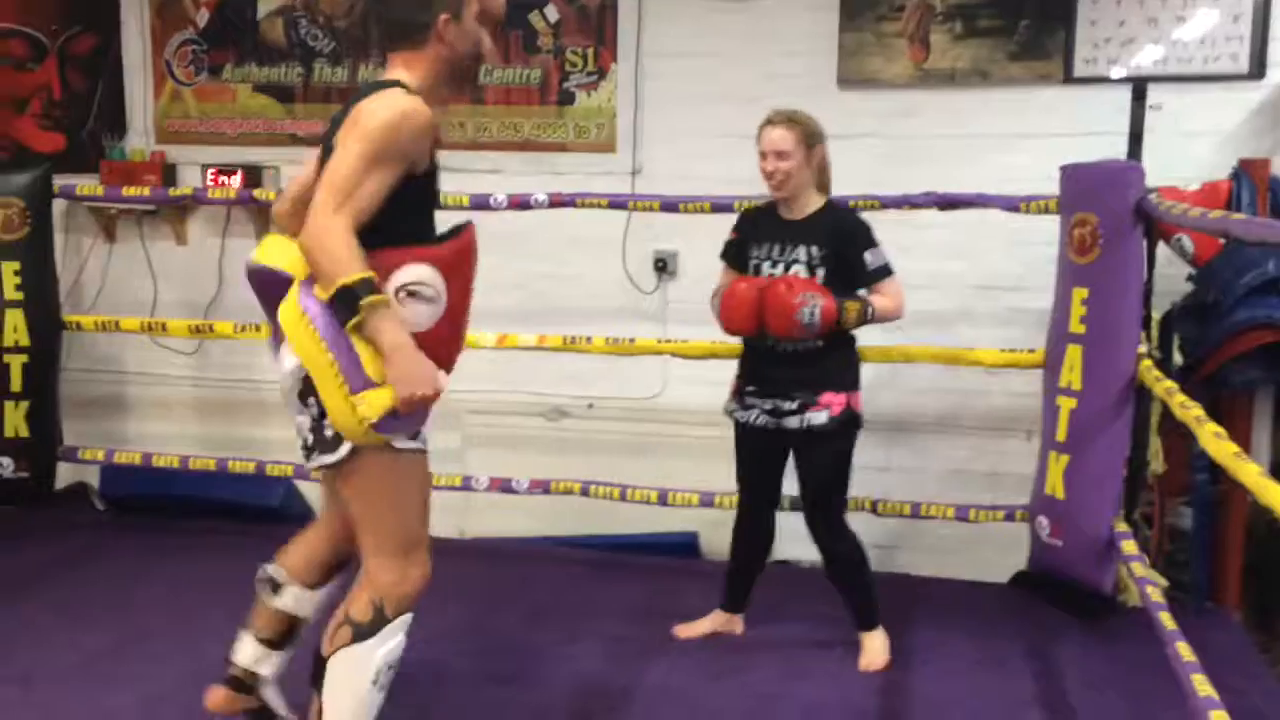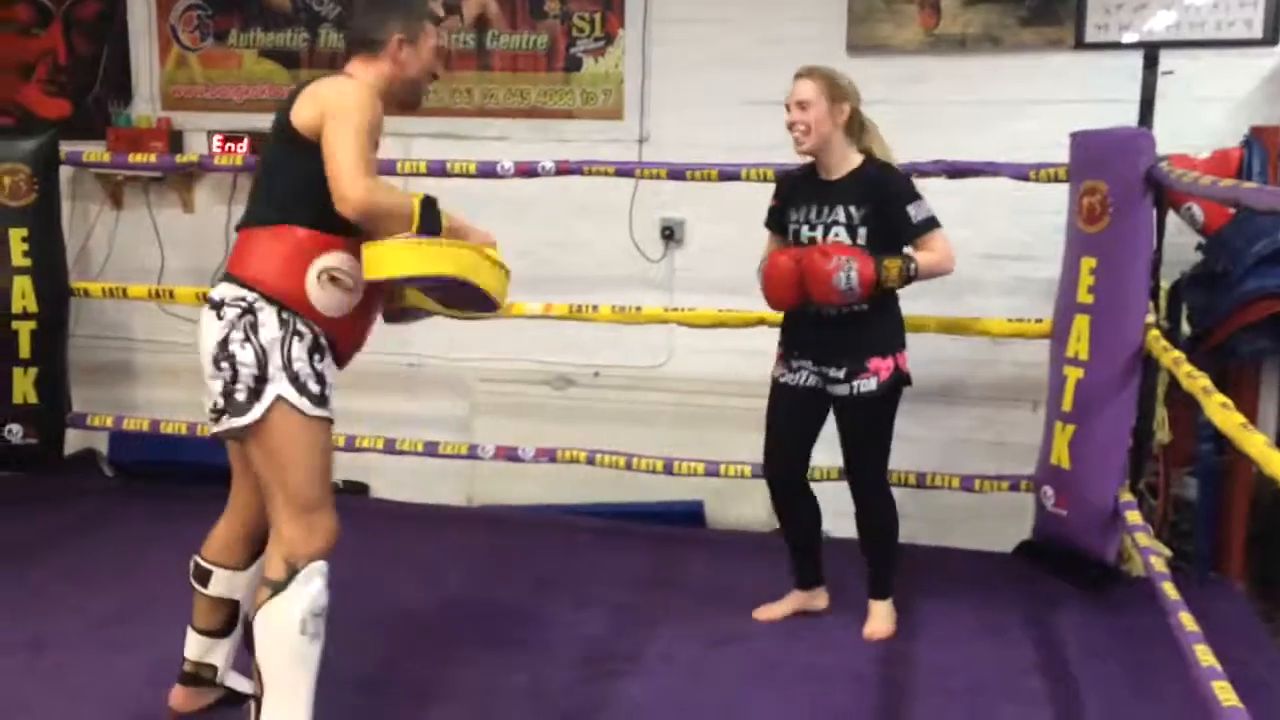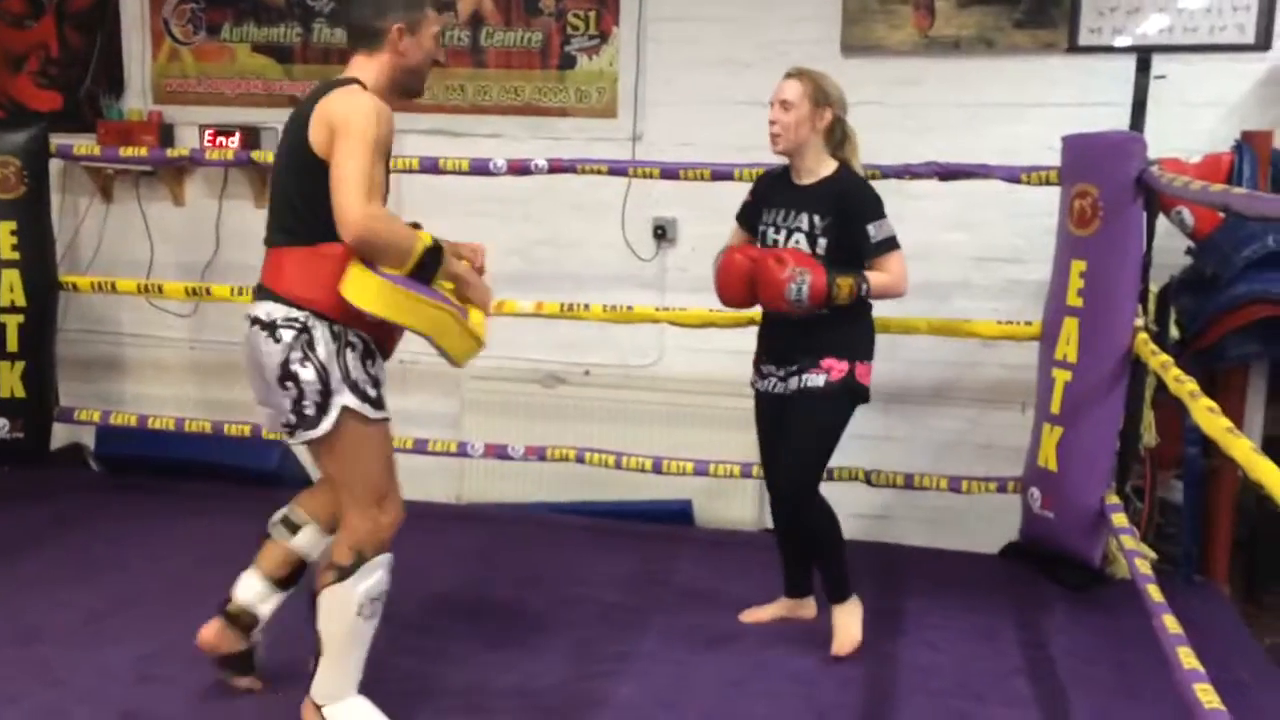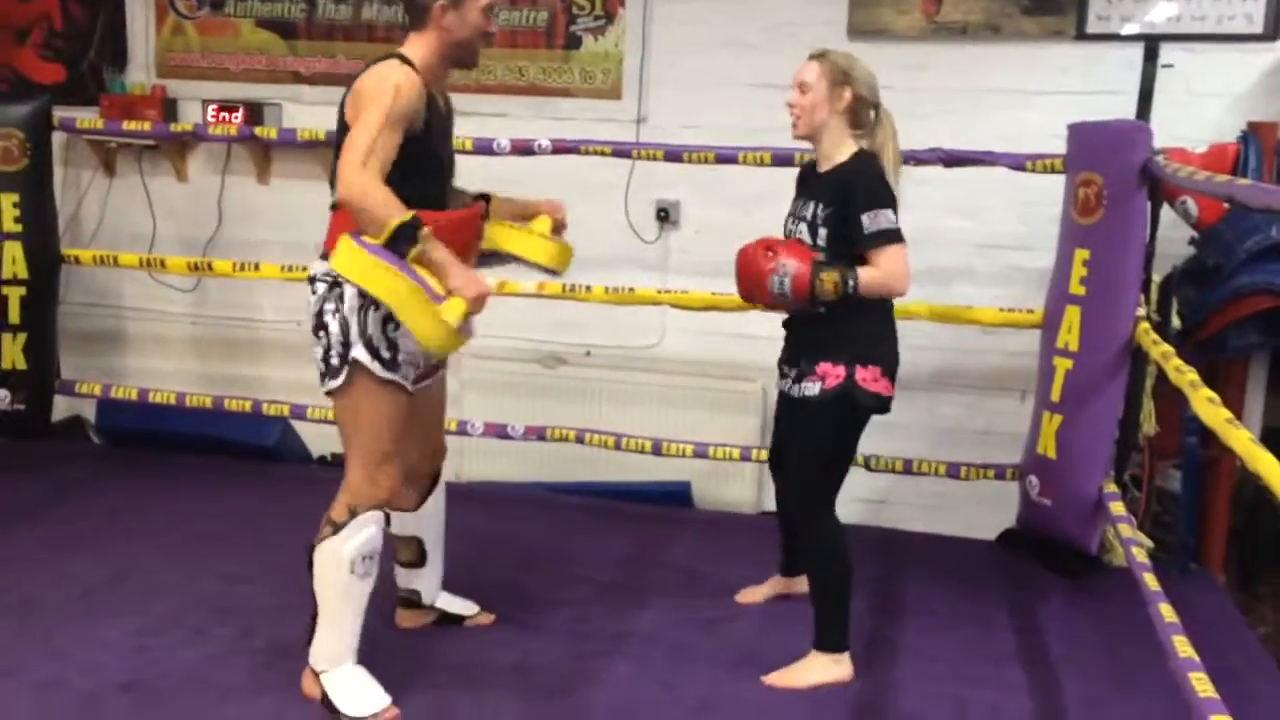
dt=0.4s
person 1, frame 1
left shoulder: (368, 110)
right shoulder: (402, 114)
left elbow: (292, 209)
right elbow: (323, 228)
right wrist: (397, 344)
left knee: (342, 531)
right knee: (399, 570)
person 1, frame 2
left shoulder: (336, 111)
right shoulder: (347, 95)
left elbow: (356, 240)
right elbow: (358, 197)
right wrist: (453, 227)
left hip: (264, 328)
right hip: (267, 328)
left knee: (254, 513)
right knee: (307, 532)
person 1, frame 3
left shoulder: (331, 110)
right shoulder: (361, 109)
right elbow: (361, 222)
left wrist: (444, 255)
right wrist: (455, 271)
left hip: (294, 328)
right hip: (315, 335)
left knee: (349, 491)
right knee: (377, 517)
left ankle: (235, 624)
person 1, frame 4
left shoulder: (431, 95)
right shoulder: (394, 82)
right elbow: (357, 188)
left wrist: (522, 209)
right wrist: (448, 267)
right hip: (363, 300)
left knee: (422, 458)
right knee: (373, 478)
left ankle: (419, 596)
person 2, frame 1
left shoulder: (843, 227)
right shoulder: (753, 224)
left elbow: (892, 303)
right elbow: (727, 289)
left wrist: (835, 314)
right wrist: (731, 306)
left hip: (823, 392)
right hip: (759, 388)
left knee: (824, 516)
right knee: (755, 505)
left ankle: (871, 626)
right ankle: (730, 612)
person 2, frame 2
left shoulder: (883, 183)
right shoulder: (792, 187)
left elbow: (942, 258)
right elbow: (774, 256)
left wrist: (876, 273)
right wrist: (776, 277)
left hip: (868, 356)
right hip: (801, 351)
left knee: (866, 479)
right knee: (781, 470)
left ankle: (881, 597)
right ankle: (808, 588)
person 2, frame 3
left shoulder: (851, 194)
right shoulder: (769, 187)
left elbow: (895, 280)
right elbow: (736, 250)
left wrist: (826, 288)
right wrist: (736, 275)
left hip: (834, 359)
right hip: (776, 356)
left knee: (797, 481)
right knee: (778, 483)
left ankle: (843, 598)
right ankle: (797, 596)
person 2, frame 4
left shoulder: (862, 179)
right shoulder: (811, 174)
left elbow: (894, 277)
left wrist: (813, 282)
right wrist: (764, 268)
left hip: (849, 365)
right hip: (808, 355)
left knee: (811, 494)
right knee: (786, 470)
left ankle: (832, 654)
right ankle: (794, 573)
